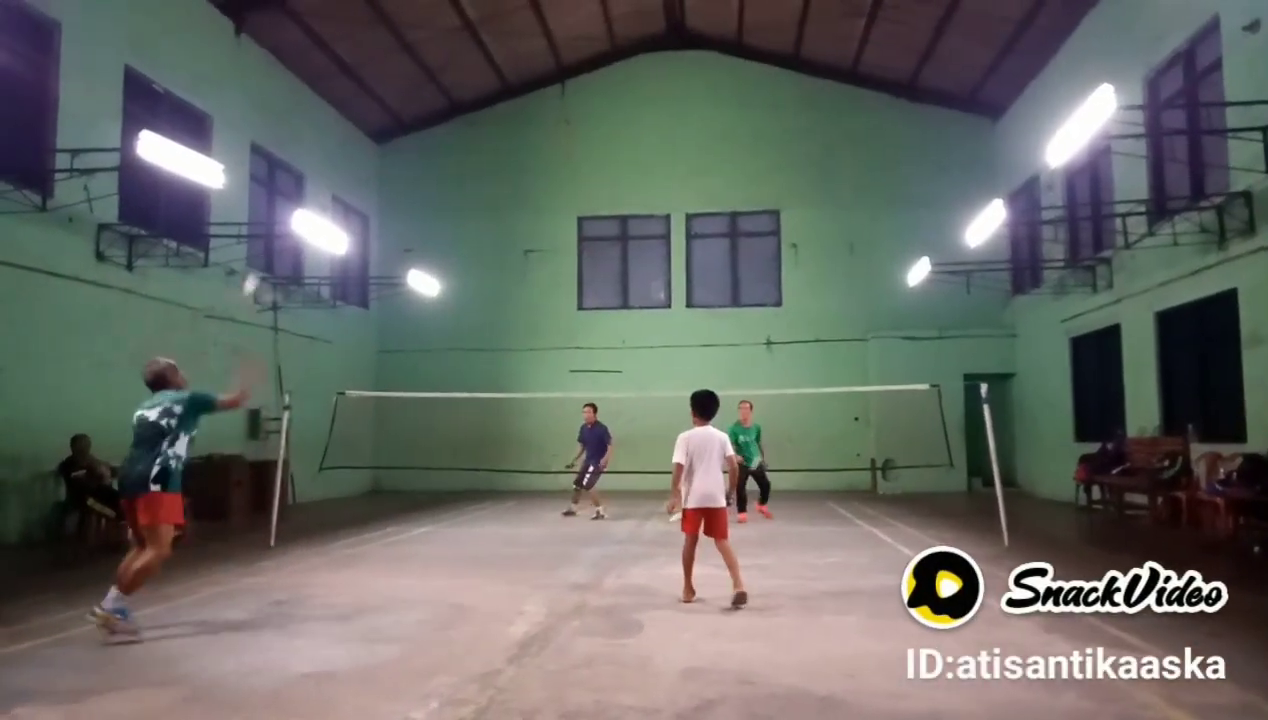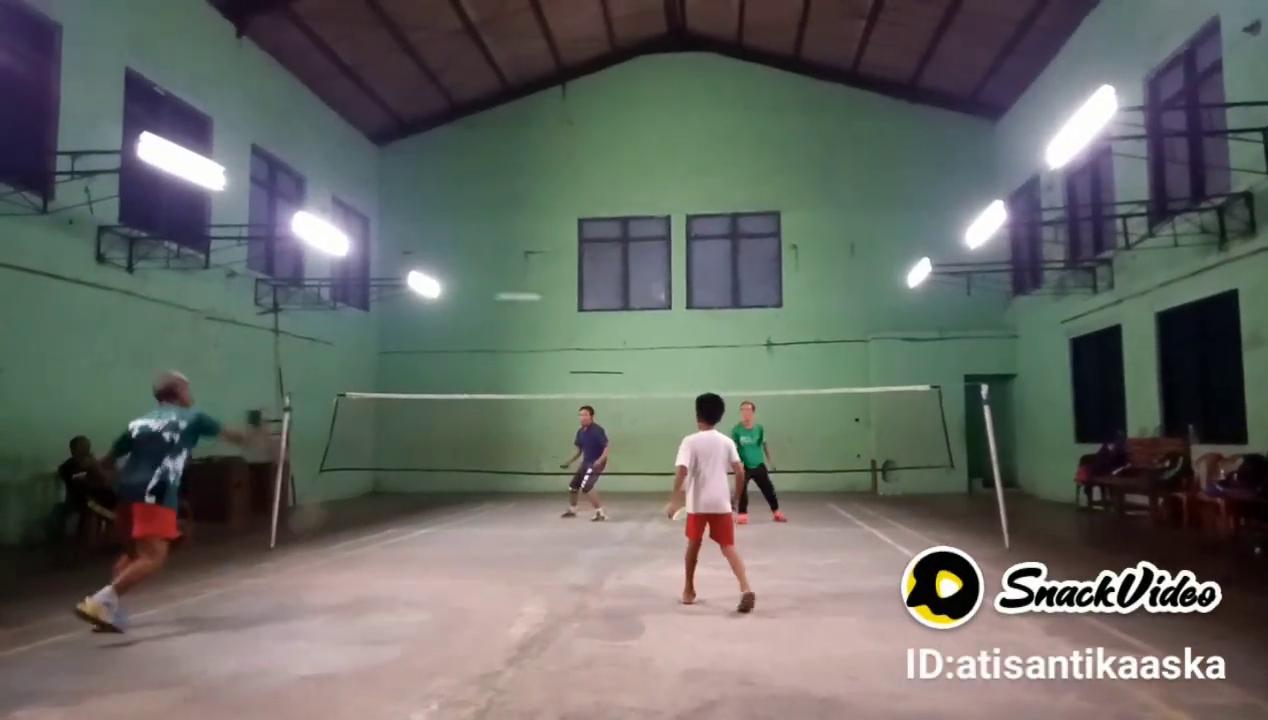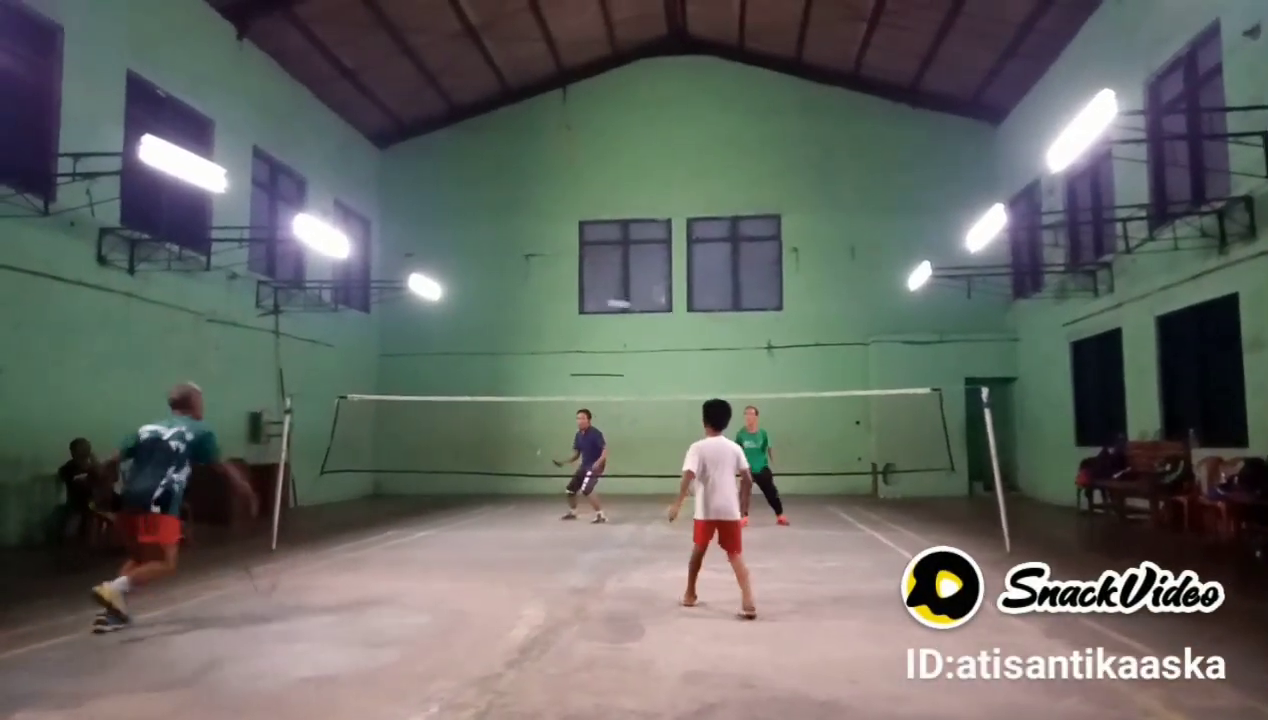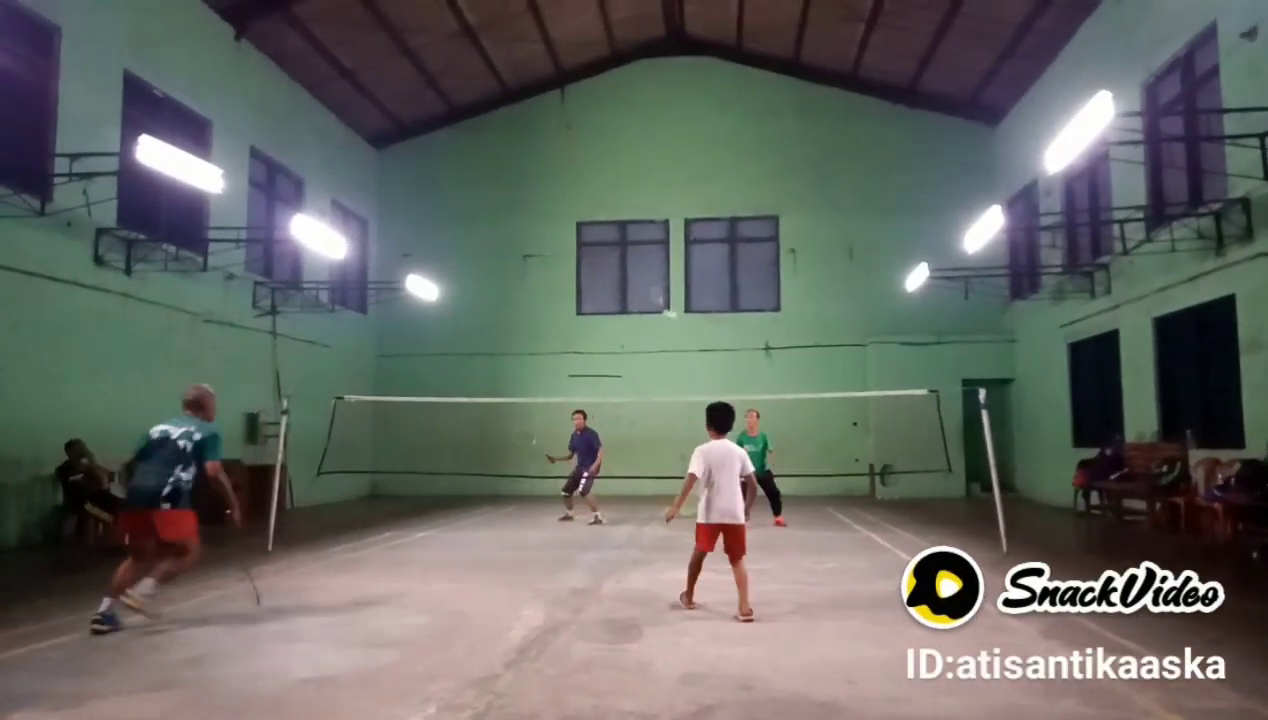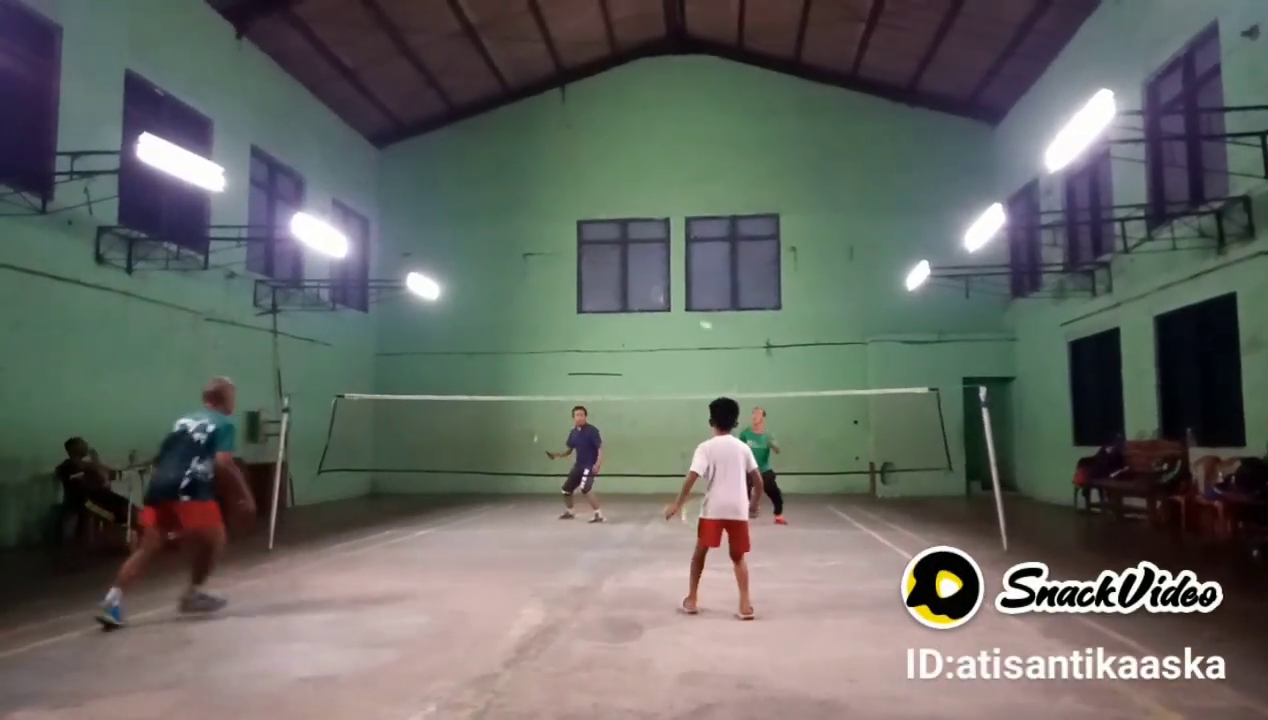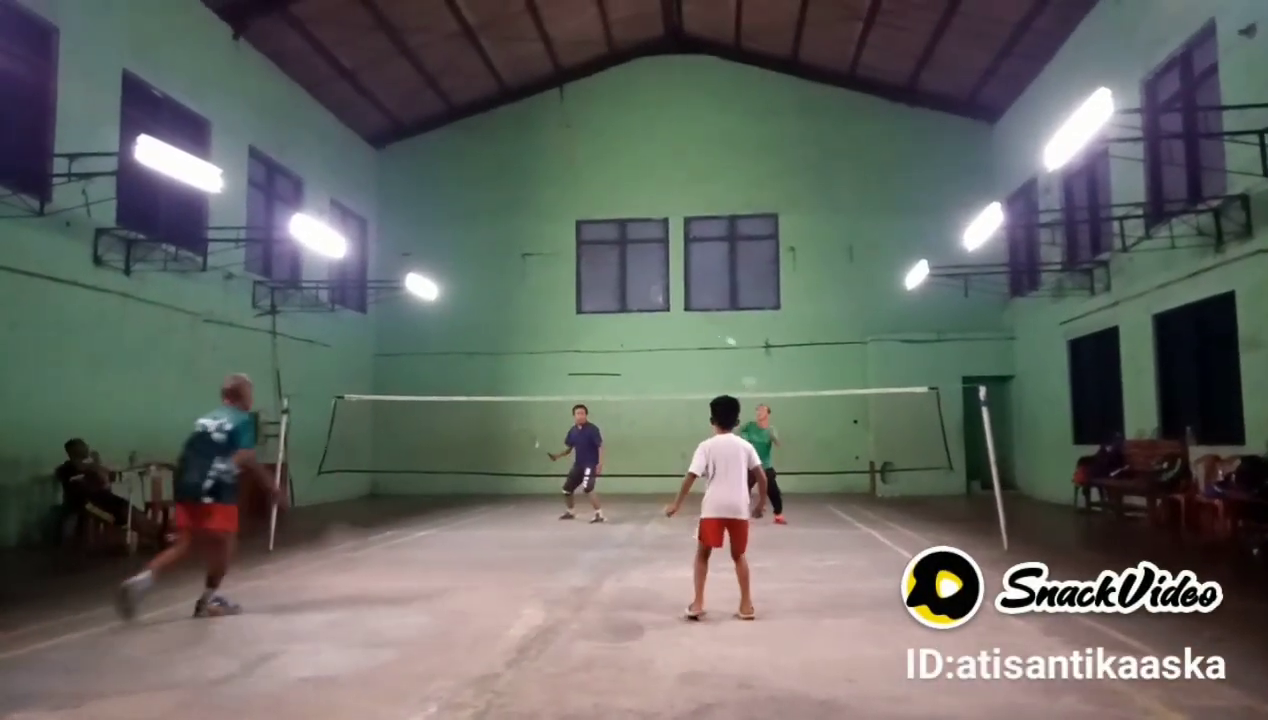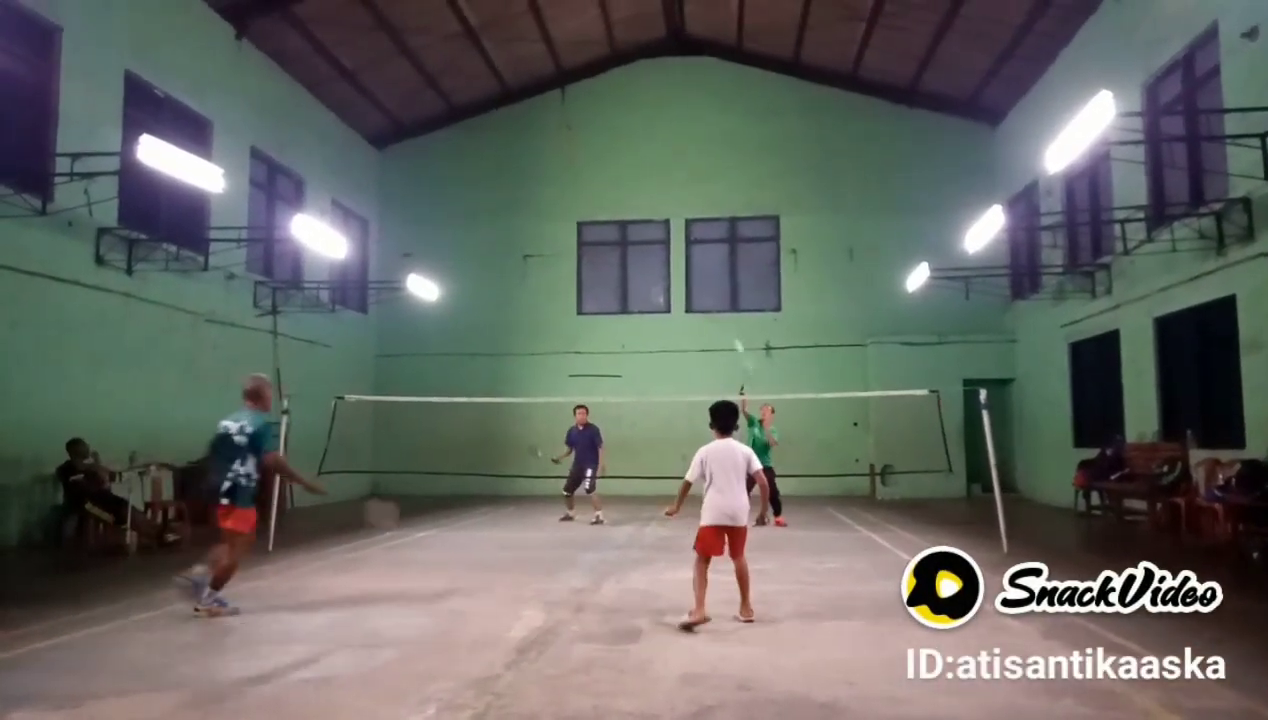
dt=0.1s
person 1, frame 1
left shoulder: (143, 410)
right shoulder: (187, 399)
right elbow: (231, 402)
right wrist: (244, 385)
left hip: (132, 481)
right hip: (160, 483)
left knee: (141, 547)
right knee: (159, 549)
left ankle: (113, 607)
right ankle: (111, 605)
person 1, frame 2
left shoulder: (140, 422)
right shoulder: (192, 418)
left elbow: (108, 459)
right elbow: (230, 435)
left hip: (127, 489)
right hip: (155, 494)
left knee: (134, 554)
right knee: (152, 559)
left ankle: (108, 610)
right ankle: (100, 602)
person 1, frame 3
left shoulder: (147, 429)
right shoulder: (199, 433)
left elbow: (113, 461)
right elbow: (225, 468)
right wrist: (249, 493)
left hip: (131, 498)
right hip: (159, 501)
left knee: (139, 558)
right knee: (163, 563)
left ankle: (109, 613)
right ankle: (113, 589)
person 1, frame 4
left shoulder: (159, 429)
right shoulder: (208, 433)
left elbow: (132, 463)
right elbow: (214, 471)
left wrist: (136, 488)
right wrist: (234, 505)
left hip: (138, 495)
right hip: (169, 498)
left knee: (138, 557)
right knee: (189, 553)
left ankle: (106, 612)
right ankle: (144, 590)
person 1, frame 5
left shoulder: (184, 421)
right shoulder: (224, 424)
left elbow: (161, 456)
right elbow: (223, 462)
right wrist: (244, 494)
left hip: (159, 488)
right hip: (190, 491)
left knee: (147, 550)
right knee: (215, 540)
left ankle: (111, 603)
right ankle: (193, 594)
person 1, frame 6
left shoulder: (205, 420)
right shoulder: (243, 421)
left elbow: (185, 457)
right elbow: (245, 460)
right wrist: (271, 487)
left hip: (187, 489)
right hip: (215, 493)
left knee: (183, 545)
right knee: (223, 547)
left ankle: (139, 583)
right ankle: (209, 599)
person 1, frame 7
left shoulder: (227, 422)
right shoulder: (262, 424)
left elbow: (212, 455)
right elbow: (272, 461)
right wrist: (304, 482)
left hip: (223, 490)
right hip: (239, 494)
left knee: (230, 545)
right knee: (235, 551)
left ankle: (199, 573)
right ankle: (207, 599)
person 2, frame 1
left shoulder: (685, 438)
right shoulder: (722, 437)
left elbow: (678, 467)
right elbow: (734, 467)
left wrist: (674, 497)
right wrist: (730, 490)
left hip: (692, 499)
right hip: (716, 498)
left knee: (690, 542)
right knee: (722, 543)
left ankle: (688, 590)
right ankle: (738, 585)
person 2, frame 2
left shoulder: (690, 441)
right shoulder: (727, 442)
left elbow: (682, 470)
right elbow: (740, 472)
left wrist: (675, 500)
right wrist: (735, 496)
left hip: (697, 503)
right hip: (721, 503)
left knee: (693, 546)
right knee: (729, 548)
left ankle: (689, 591)
right ankle: (745, 587)
person 2, frame 3
left shoulder: (698, 448)
right shoulder: (734, 448)
left elbow: (688, 476)
right elbow: (747, 479)
left wrist: (677, 504)
right wrist: (742, 503)
left hip: (706, 510)
right hip: (730, 510)
left knee: (698, 551)
right knee: (735, 556)
left ankle: (690, 594)
right ankle: (747, 601)
person 2, frame 4
left shoulder: (703, 451)
right shoulder: (739, 452)
left elbow: (692, 479)
right elbow: (752, 484)
left wrist: (676, 506)
right wrist: (747, 508)
left hip: (709, 513)
right hip: (735, 513)
left knee: (699, 554)
right knee: (737, 560)
left ankle: (688, 596)
right ankle: (745, 606)
person 2, frame 5
left shoulder: (706, 447)
right shoulder: (743, 448)
left elbow: (692, 477)
right elbow: (758, 480)
left wrist: (677, 504)
right wrist: (754, 503)
left hip: (713, 509)
right hip: (739, 510)
left knee: (700, 553)
right knee: (738, 557)
left ankle: (692, 599)
right ankle: (745, 605)
person 2, frame 6
left shoulder: (706, 446)
right shoulder: (745, 446)
left elbow: (691, 477)
right elbow: (762, 477)
left wrist: (677, 503)
right wrist: (761, 503)
left hip: (713, 508)
right hip: (739, 508)
left knee: (703, 554)
right knee: (739, 556)
left ankle: (698, 603)
right ankle: (746, 605)
person 2, frame 7
left shoulder: (704, 452)
right shoulder: (745, 451)
left elbow: (688, 483)
right elbow: (763, 482)
left wrist: (677, 506)
right wrist: (764, 510)
left hip: (713, 514)
right hip: (739, 513)
left knee: (701, 563)
right knee: (738, 558)
left ankle: (699, 610)
right ankle: (745, 608)
